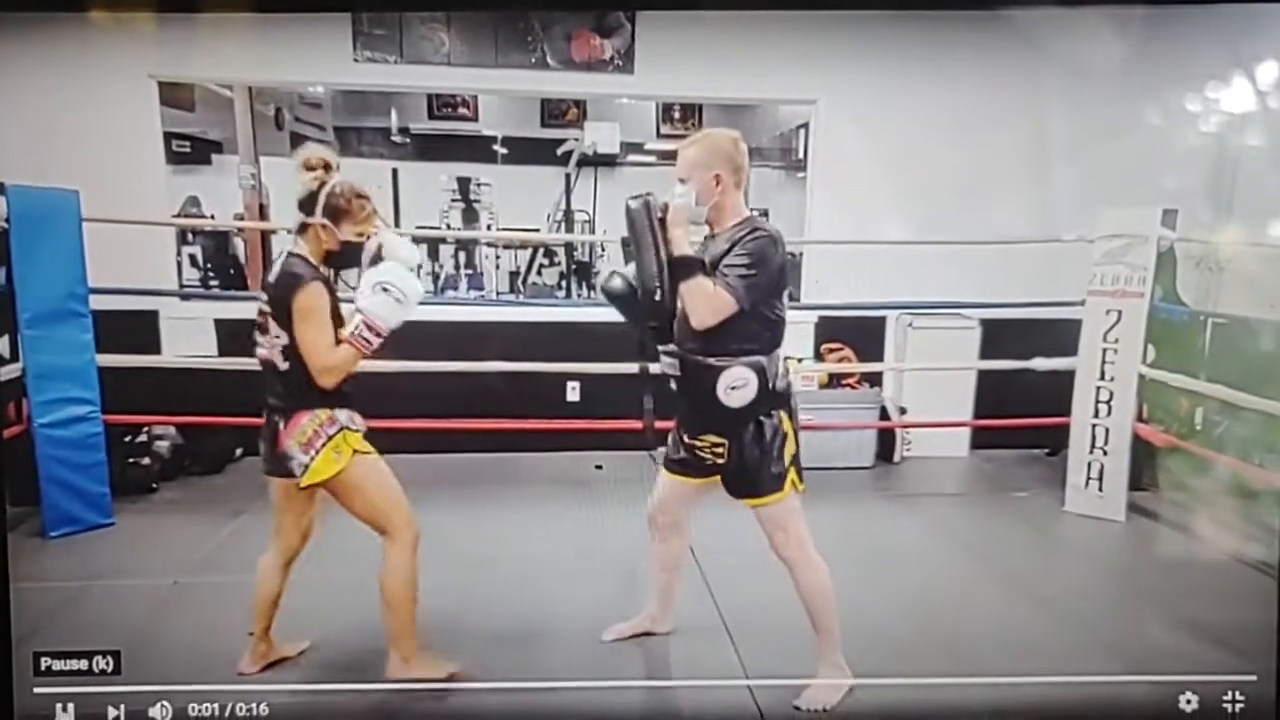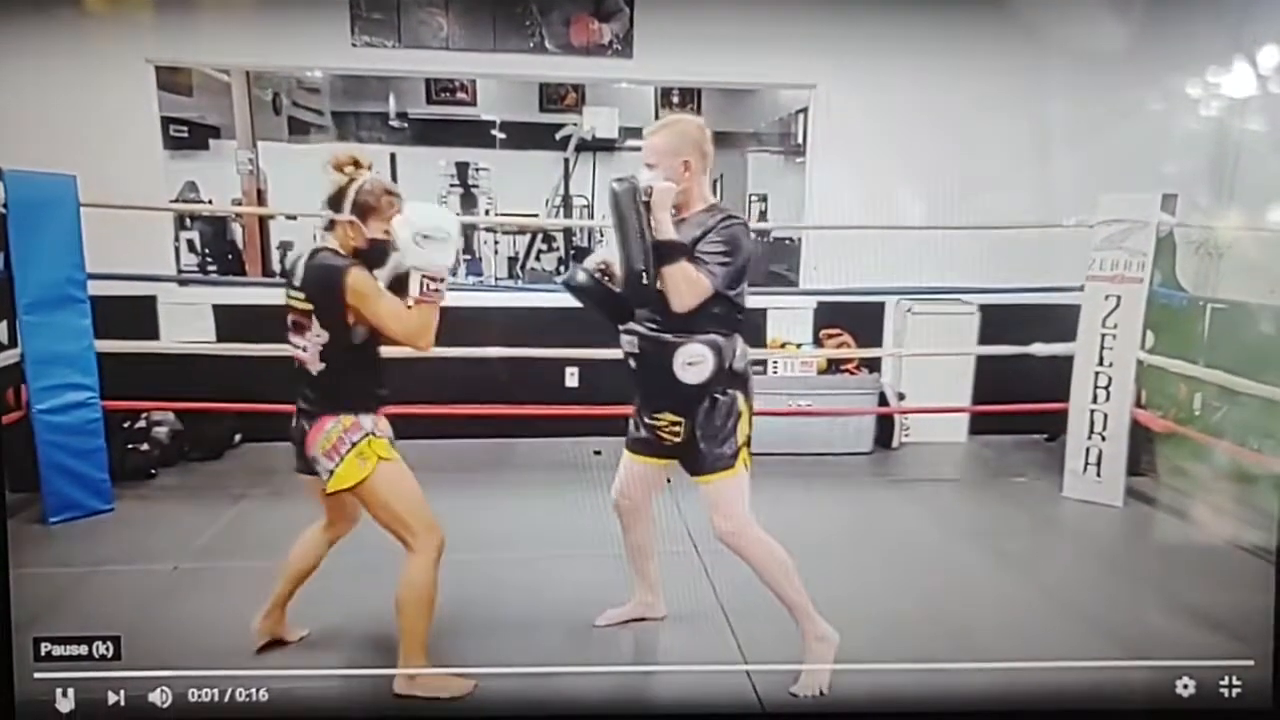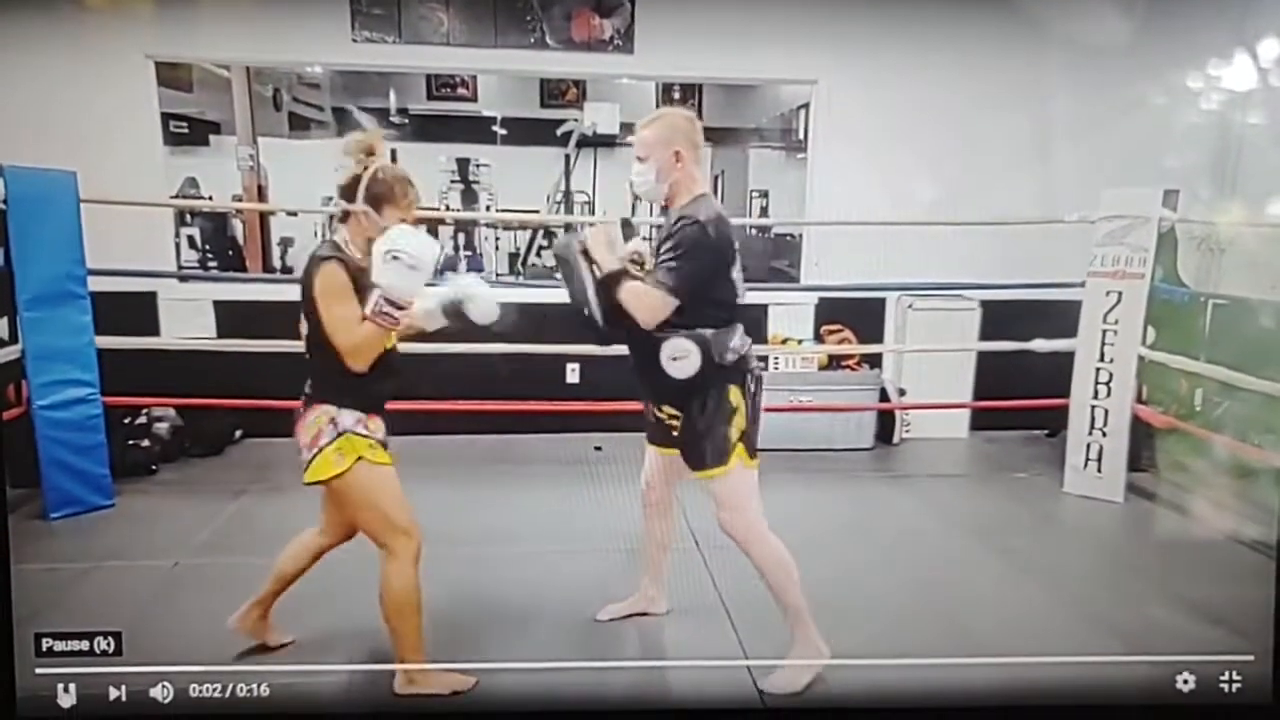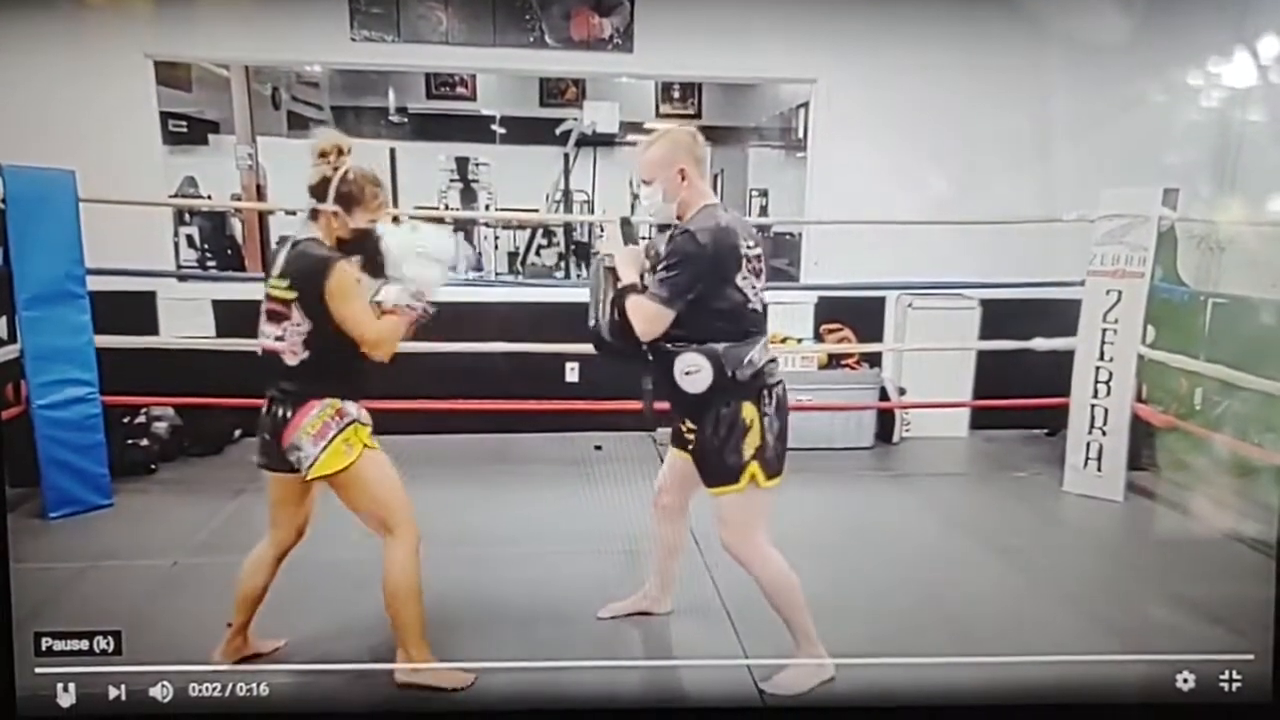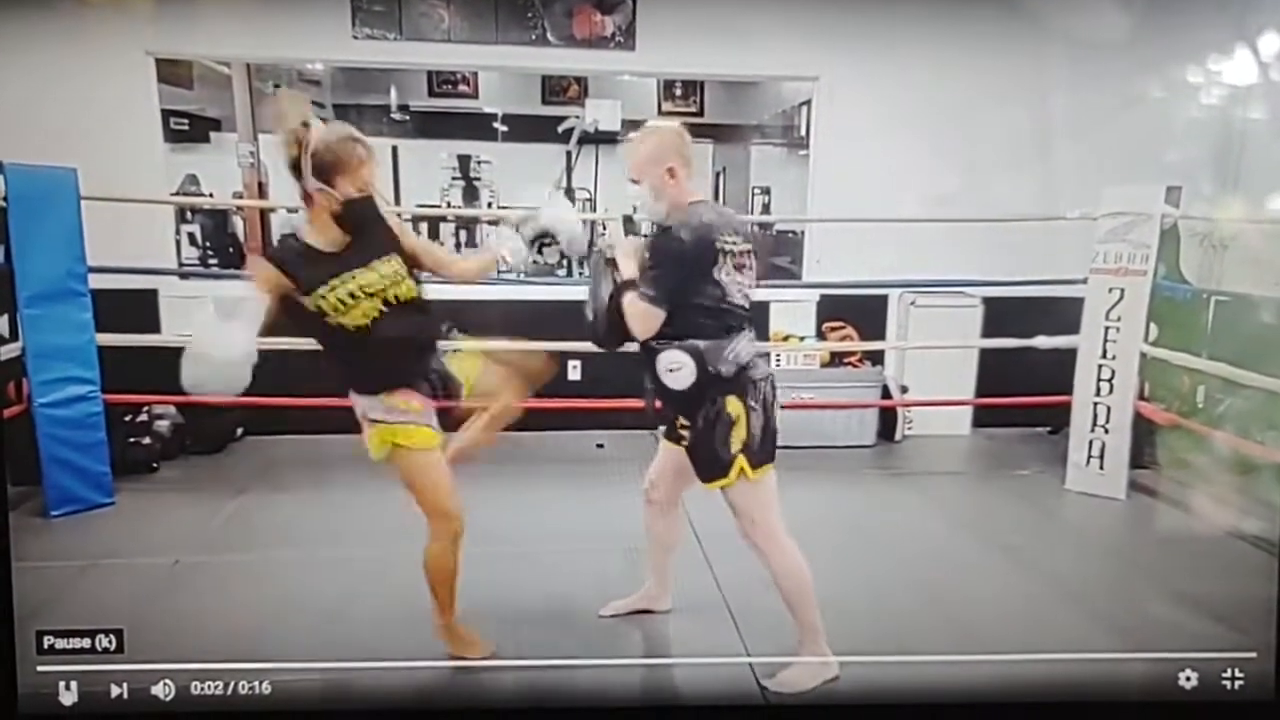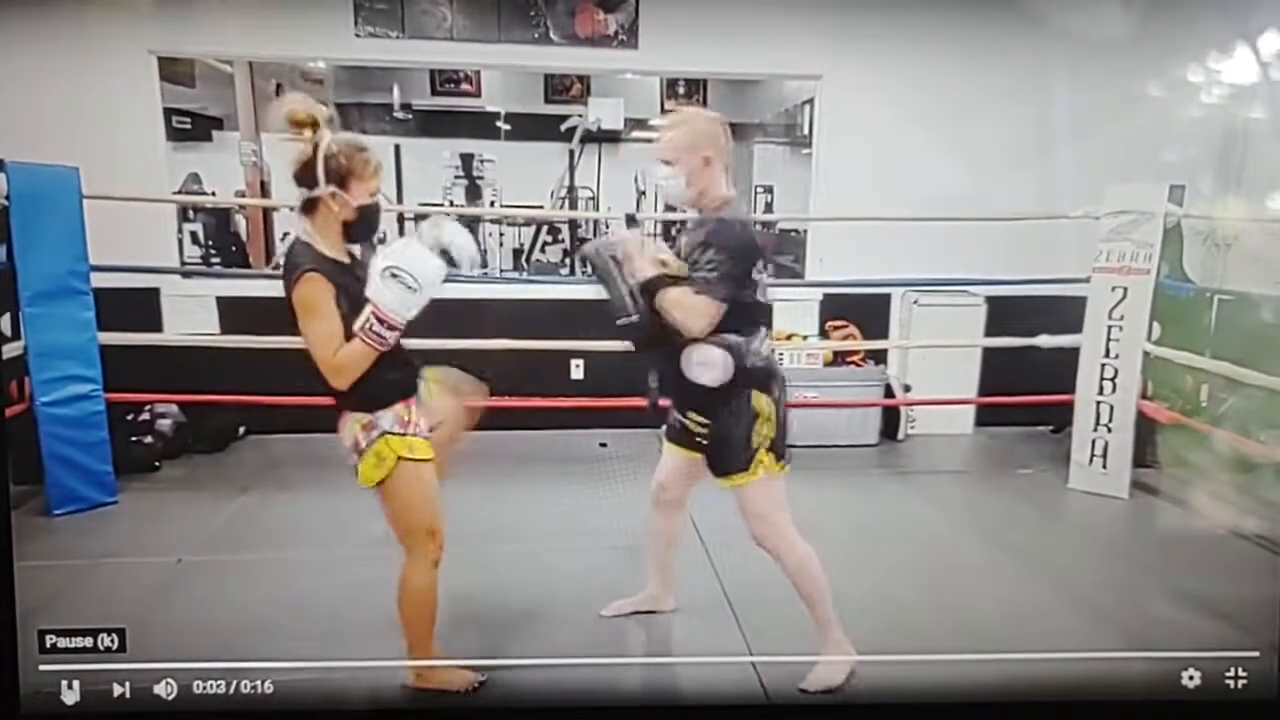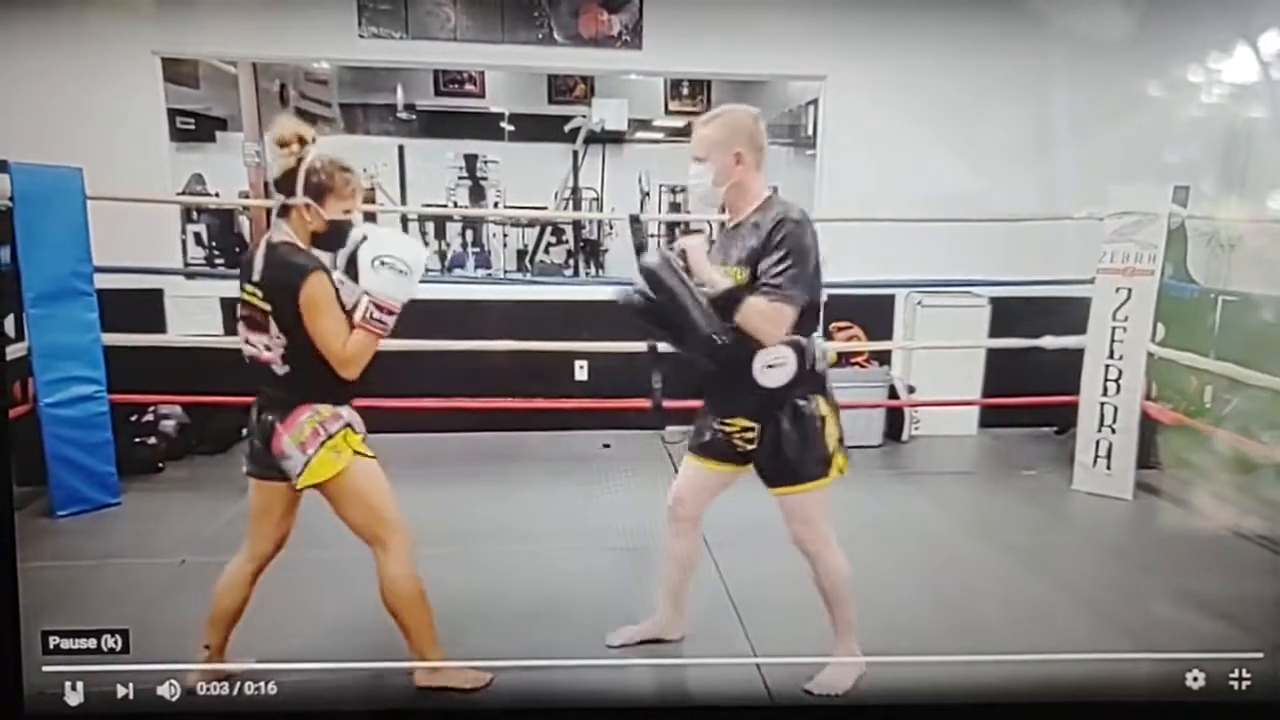
dt=0.4s
person 1, frame 1
left shoulder: (759, 243)
right shoulder: (714, 240)
left elbow: (705, 313)
right elbow: (689, 313)
left wrist: (678, 243)
left hip: (754, 418)
right hip: (702, 411)
left knee: (790, 542)
right knee: (663, 513)
left ankle: (833, 666)
right ankle: (658, 614)
person 1, frame 2
left shoulder: (726, 230)
right shoulder: (668, 224)
left elbow: (685, 296)
right elbow: (647, 295)
left wrist: (661, 225)
right wrist: (610, 274)
left hip: (712, 398)
right hip: (660, 394)
left knee: (732, 525)
right knee: (628, 498)
left ankle: (817, 634)
right ankle: (648, 598)
person 1, frame 3
left shoulder: (698, 226)
right shoulder: (690, 218)
left elbow: (650, 312)
right elbow: (660, 296)
left wrist: (606, 260)
right wrist: (621, 269)
left hip: (717, 390)
right hip: (682, 387)
left knee: (741, 521)
right knee: (655, 491)
left ankle: (809, 643)
right ankle: (652, 593)
person 1, frame 4
left shoulder: (695, 240)
right shoulder: (732, 228)
left elbow: (648, 326)
left wrist: (628, 274)
right wrist: (650, 277)
left hip: (737, 406)
right hip: (716, 399)
left knee: (743, 540)
right knee: (669, 494)
left ankle: (813, 654)
right ankle: (657, 594)
person 1, frame 5
left shoulder: (676, 236)
right shoulder: (728, 224)
left elbow: (643, 324)
left wrist: (628, 271)
right wrist: (646, 269)
left hip: (726, 400)
right hip: (707, 394)
left knee: (763, 529)
right knee: (659, 490)
left ankle: (817, 652)
right ankle: (656, 592)
person 1, frame 6
left shoulder: (728, 230)
right shoulder: (707, 226)
left elbow: (698, 317)
left wrist: (646, 270)
right wrist: (655, 264)
left hip: (742, 397)
right hip: (704, 394)
left knee: (770, 527)
right knee: (666, 491)
left ankle: (836, 645)
right ankle: (658, 591)
person 1, frame 7
left shoulder: (787, 227)
right shoulder: (730, 229)
left elbow: (774, 327)
left wrist: (711, 276)
right wrist: (689, 287)
left hip: (788, 404)
right hip: (729, 401)
left knee: (811, 535)
right knee: (682, 505)
left ankle: (849, 650)
right ankle: (668, 619)
person 2, frame 1
left shoulder: (287, 270)
right shoulder: (309, 285)
left elbow: (321, 346)
right elbow: (326, 370)
left wrist: (379, 269)
right wrist: (377, 319)
left hip: (285, 425)
right hip: (319, 427)
left knee: (288, 540)
right knee: (402, 531)
left ankle: (259, 648)
right ankle: (404, 658)
person 2, frame 2
left shoulder: (311, 264)
right shoulder: (347, 276)
right elbow: (419, 337)
left wrist: (397, 270)
right wrist: (431, 269)
left hip: (318, 423)
right hip: (349, 429)
left knee: (337, 521)
right knee: (426, 541)
left ankle: (272, 619)
right ankle: (413, 670)
person 2, frame 3
left shoulder: (365, 262)
right shoulder: (332, 269)
left elbow: (384, 332)
right elbow: (358, 355)
left wrist: (434, 308)
right wrist: (396, 293)
left hip: (353, 420)
right hip: (340, 424)
left knee: (335, 528)
right knee: (404, 542)
left ankle: (254, 617)
right ankle: (413, 672)
person 2, frame 4
left shoulder: (291, 255)
right shoulder: (331, 268)
right elbow: (378, 345)
left wrist: (383, 287)
right wrist: (413, 292)
left hip: (283, 414)
right hip: (326, 418)
left knee: (281, 535)
right knee: (402, 530)
left ankle: (234, 642)
right ankle: (415, 660)
person 2, frame 5
left shoulder: (379, 225)
right shoulder: (285, 262)
left elbow: (453, 266)
left wrist: (511, 246)
left hip: (434, 362)
right hip: (390, 399)
left knee: (530, 373)
right knee: (448, 518)
left ankle: (458, 448)
right ankle: (451, 630)
person 2, frame 6
left shoulder: (336, 242)
right shoulder: (312, 274)
left elbow: (361, 292)
right elbow: (341, 374)
left wrist: (420, 247)
right wrist: (390, 310)
left hip: (399, 385)
right hip: (376, 416)
left knee: (467, 395)
right knee: (424, 540)
left ankle: (422, 477)
right ankle: (426, 667)
person 2, frame 7
left shoulder: (259, 256)
right shoulder: (306, 274)
right elbow: (348, 361)
left wrist: (357, 290)
right wrist: (386, 297)
left hip: (271, 422)
right hip: (316, 425)
left knee: (259, 549)
right knee: (393, 540)
left ankle: (211, 661)
right ankle: (430, 664)
